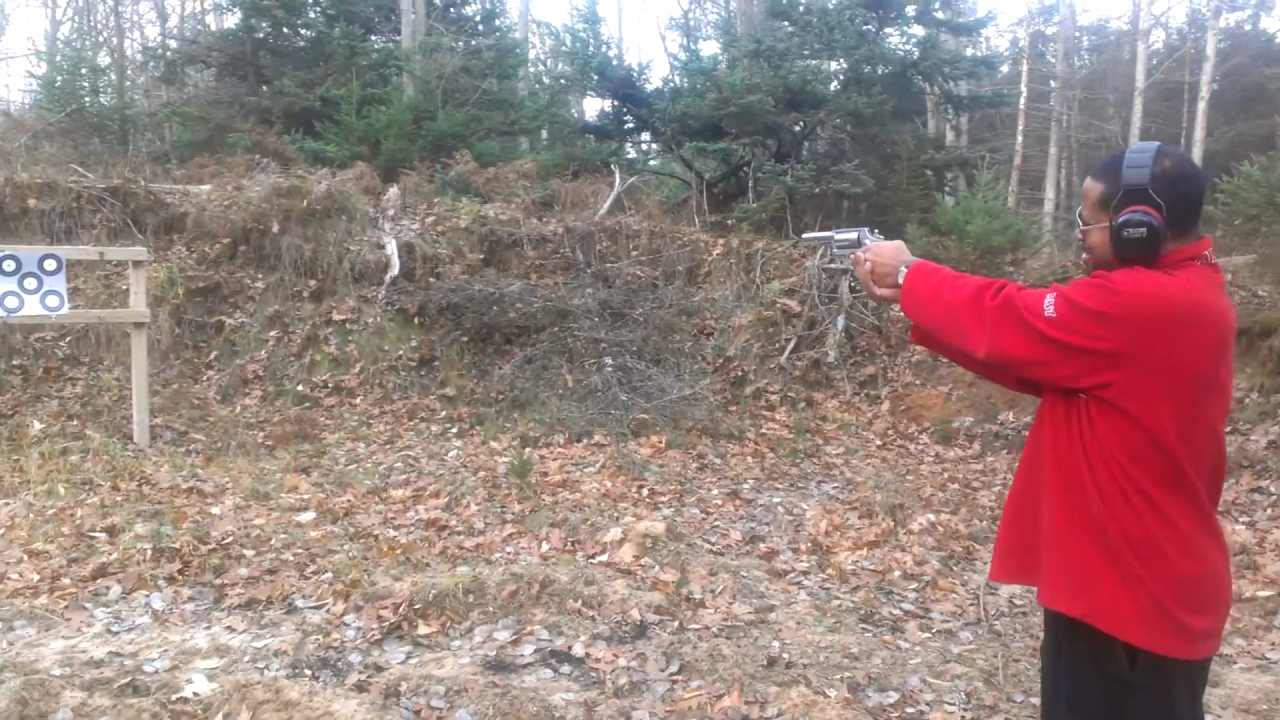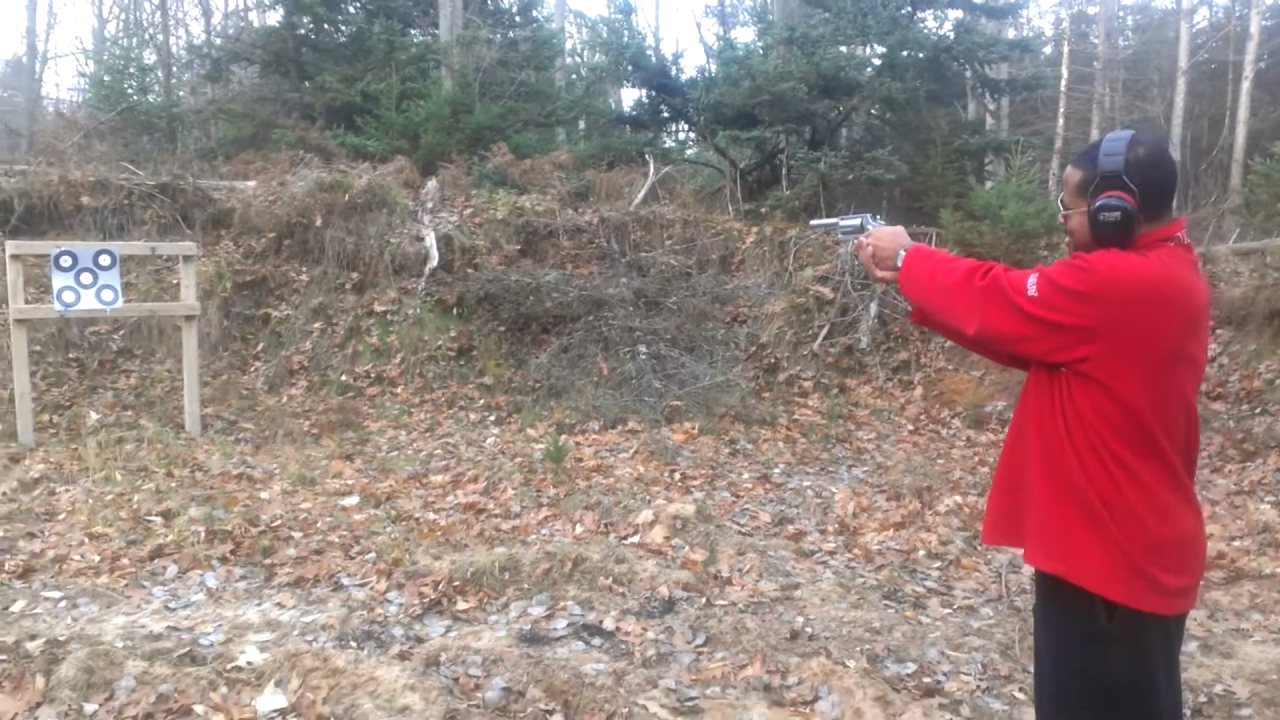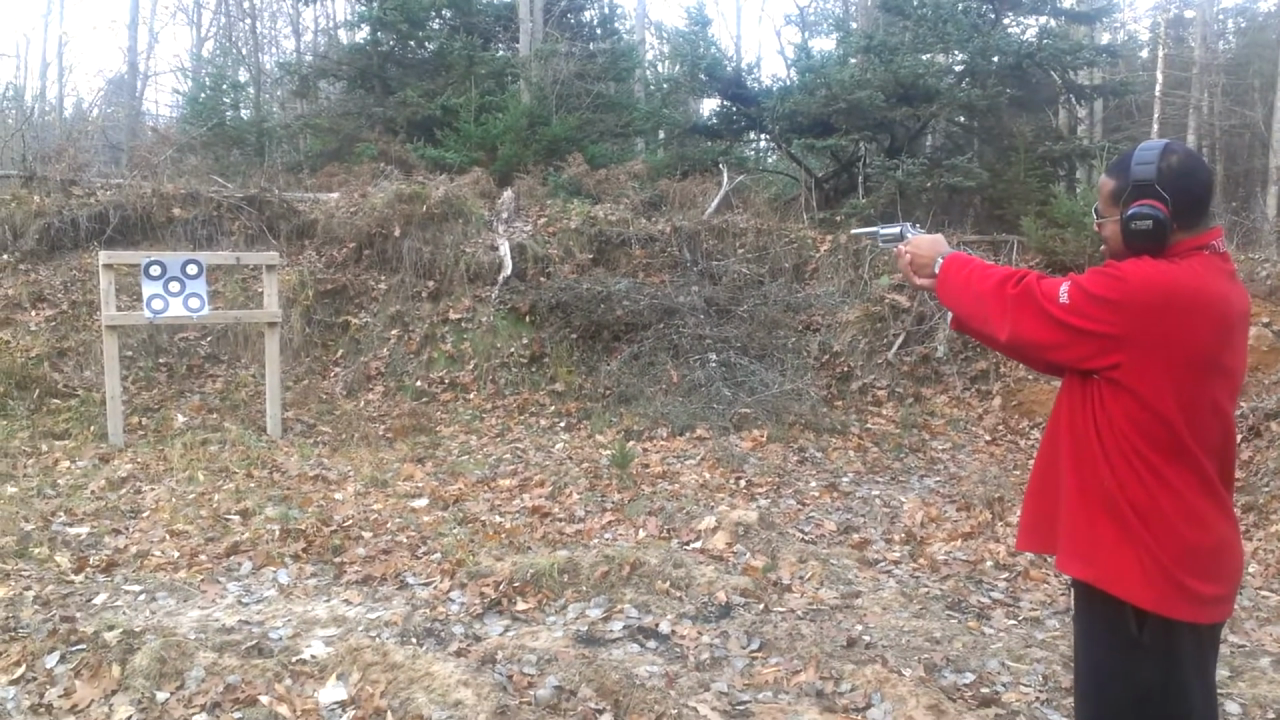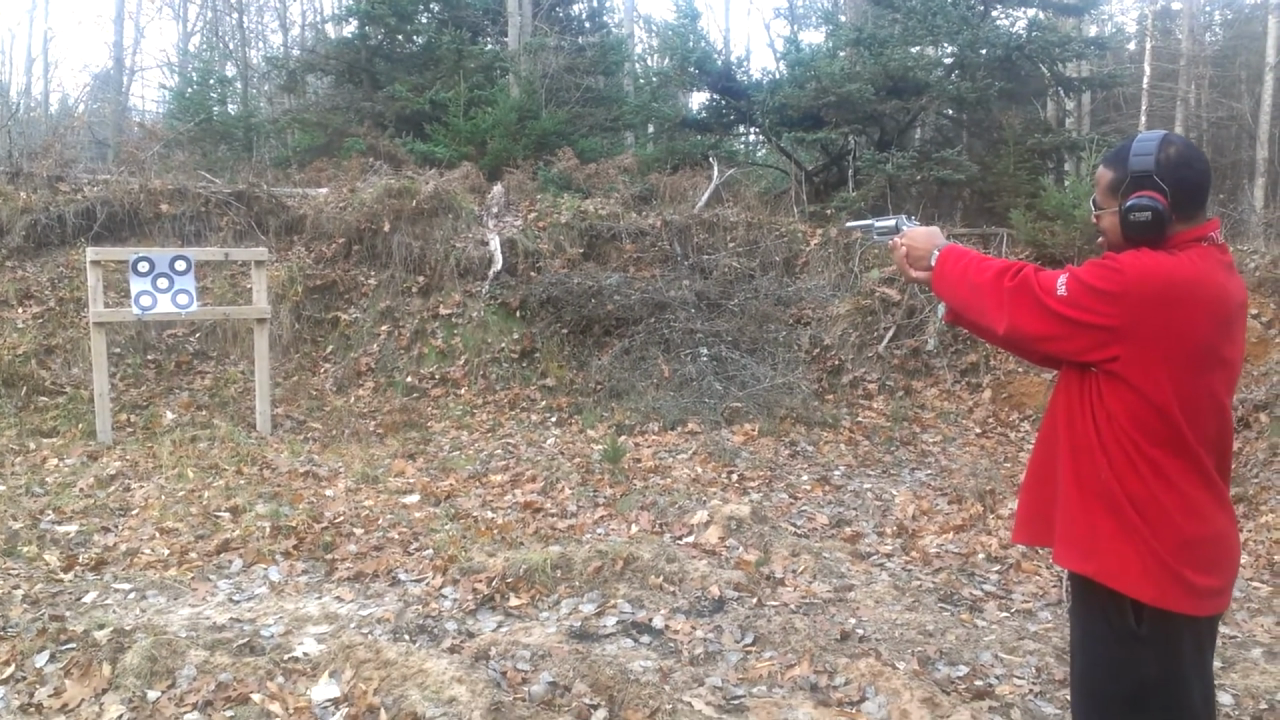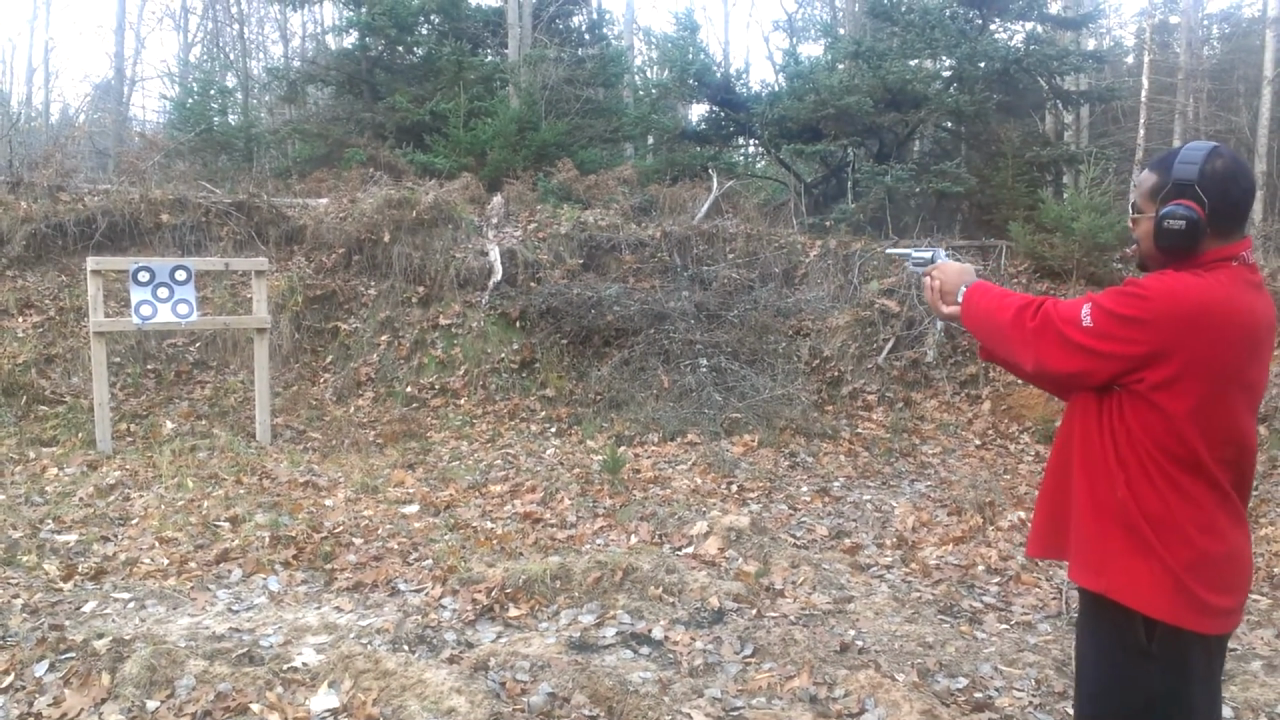
dt=1s
person 1, frame 1
left shoulder: (1142, 306)
right shoulder: (1181, 294)
left elbow: (1008, 324)
right elbow: (1034, 348)
left wrist: (907, 275)
right wrist: (915, 294)
left hip: (1134, 596)
right hip: (1144, 583)
person 1, frame 2
left shoulder: (1116, 284)
right shoulder: (1164, 272)
left elbow: (996, 301)
right elbow: (1026, 323)
left wrist: (906, 258)
right wrist: (914, 277)
left hip: (1112, 556)
right hip: (1132, 547)
person 1, frame 3
left shoulder: (1146, 292)
right shoulder: (1207, 279)
left elbow: (1030, 309)
right elbow: (1060, 326)
left wrist: (944, 265)
right wrist: (954, 282)
left hip: (1148, 564)
right hip: (1177, 556)
person 1, frame 4
left shoulder: (1144, 284)
right shoulder: (1205, 272)
left elbow: (1027, 303)
right elbow: (1058, 320)
left wrist: (940, 257)
right wrist: (948, 277)
left hip: (1146, 557)
right hip: (1173, 548)
person 1, frame 5
left shoulder: (1172, 305)
left elbow: (1053, 337)
right elbow: (1087, 355)
left wrist: (969, 292)
right wrist: (981, 312)
left hip: (1156, 574)
right hip: (1183, 564)
